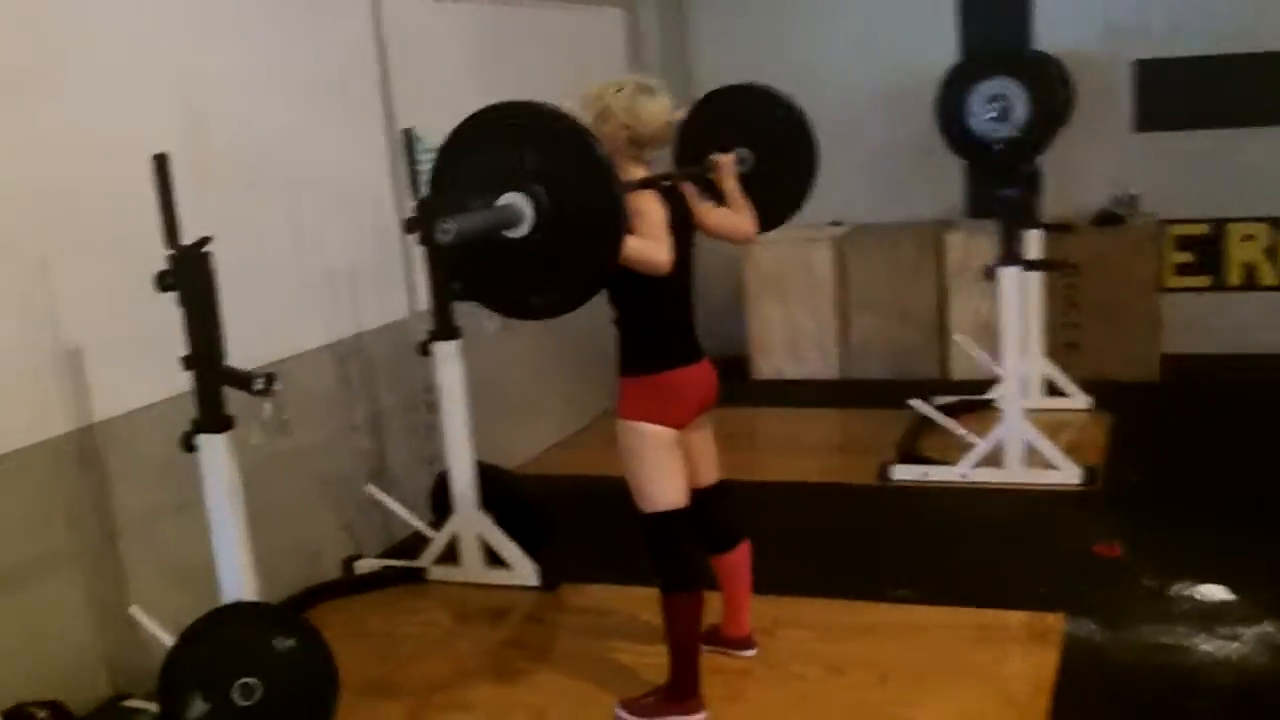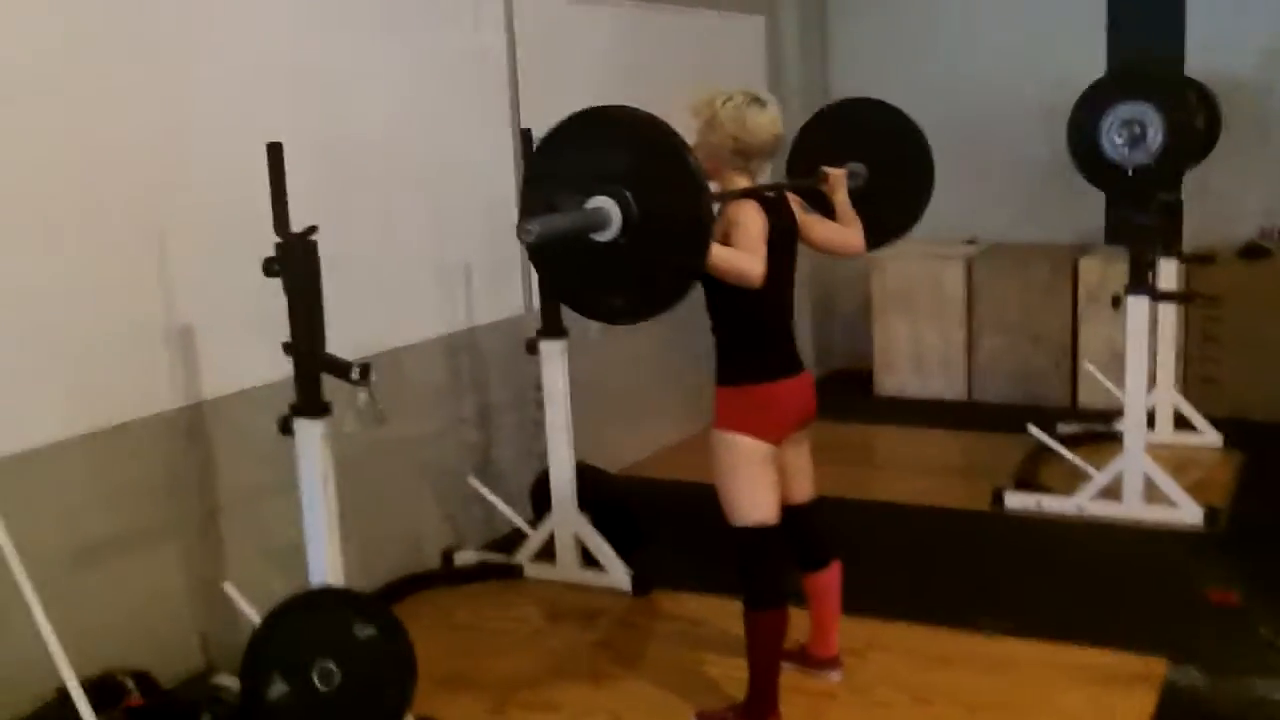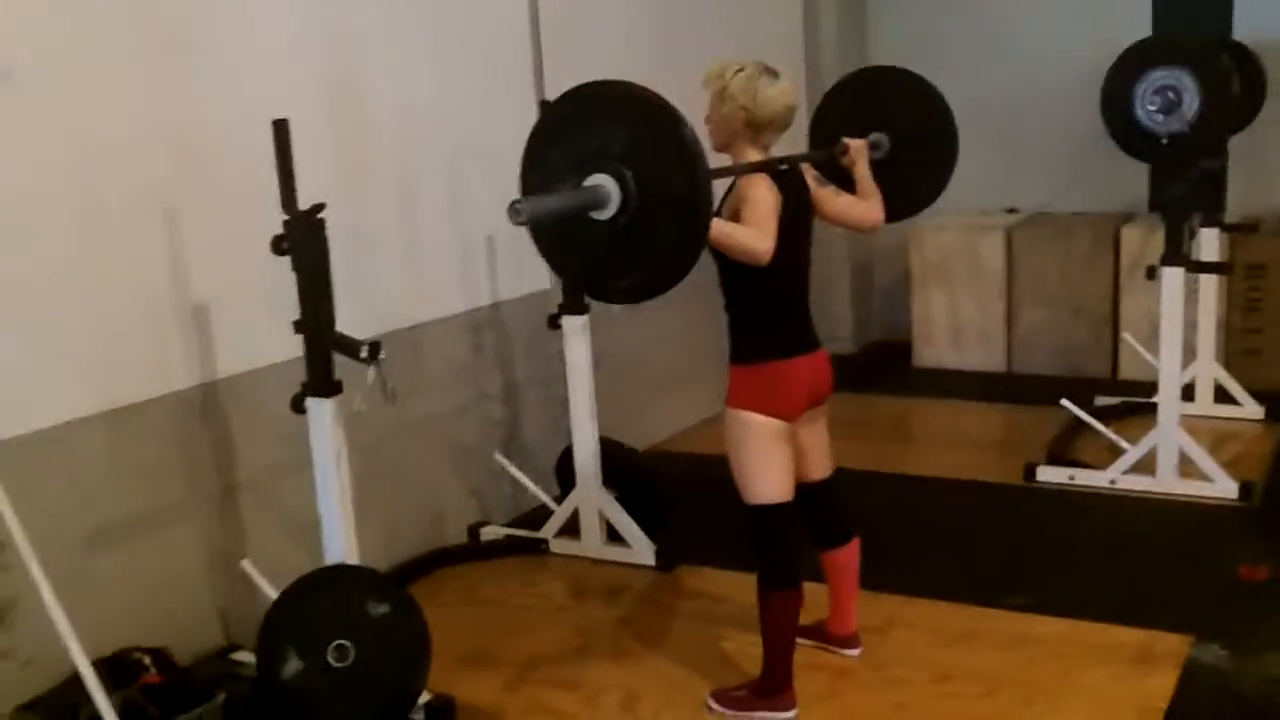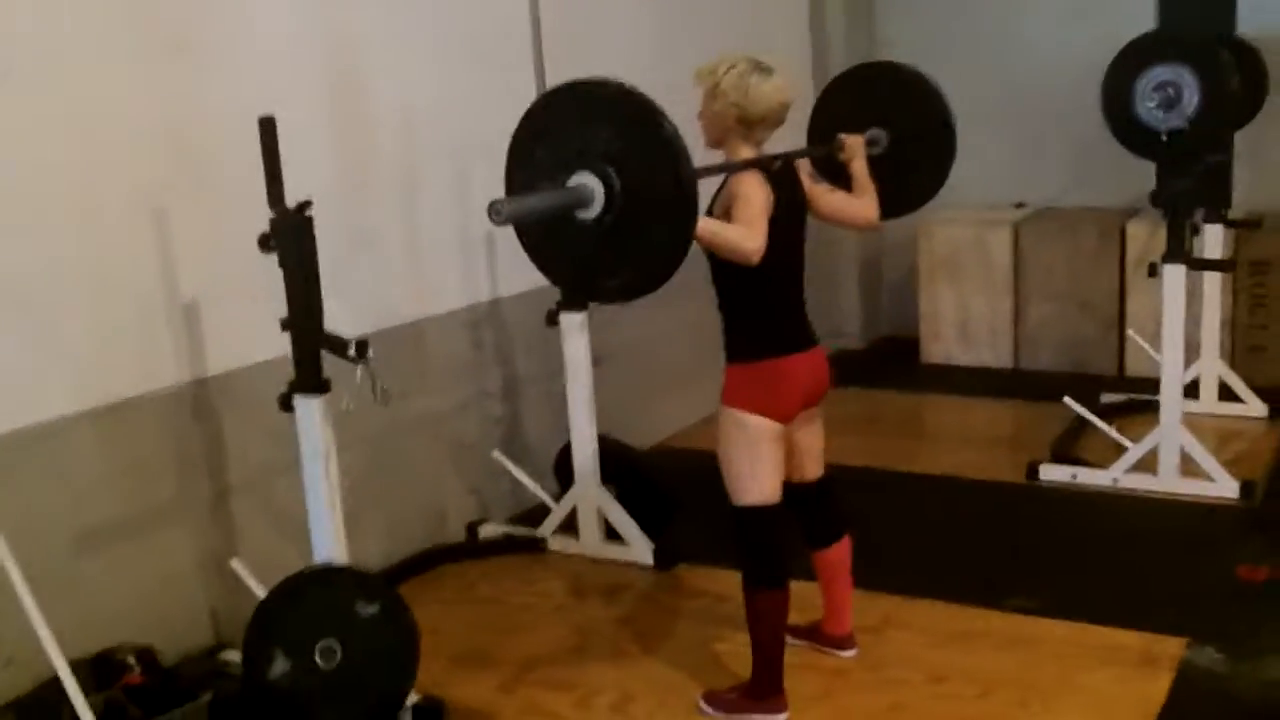
dt=0.2s
person 1, frame 1
left shoulder: (638, 200)
right shoulder: (678, 191)
left elbow: (657, 257)
right elbow: (745, 228)
right wrist: (727, 178)
left hip: (654, 387)
right hip: (693, 372)
left knee: (670, 535)
right knee: (711, 507)
right ankle: (737, 629)
person 1, frame 2
left shoulder: (740, 211)
right shoulder: (782, 204)
left elbow: (751, 270)
right elbow: (852, 242)
right wrist: (839, 192)
left hip: (750, 401)
right hip: (791, 386)
left knee: (759, 550)
right knee: (802, 523)
right ankle: (822, 649)
person 1, frame 3
left shoulder: (753, 187)
right shoulder: (799, 176)
left elbow: (758, 247)
right elbow: (871, 214)
right wrist: (860, 163)
left hip: (765, 378)
right hip: (808, 363)
left knee: (773, 529)
right knee: (822, 500)
right ankle: (842, 626)
person 1, frame 4
left shoulder: (745, 185)
right shoulder: (792, 173)
left elbow: (747, 247)
right elbow: (865, 213)
right wrist: (856, 163)
left hip: (763, 374)
right hip: (807, 361)
left knee: (754, 533)
right knee: (813, 501)
right ankle: (837, 627)
